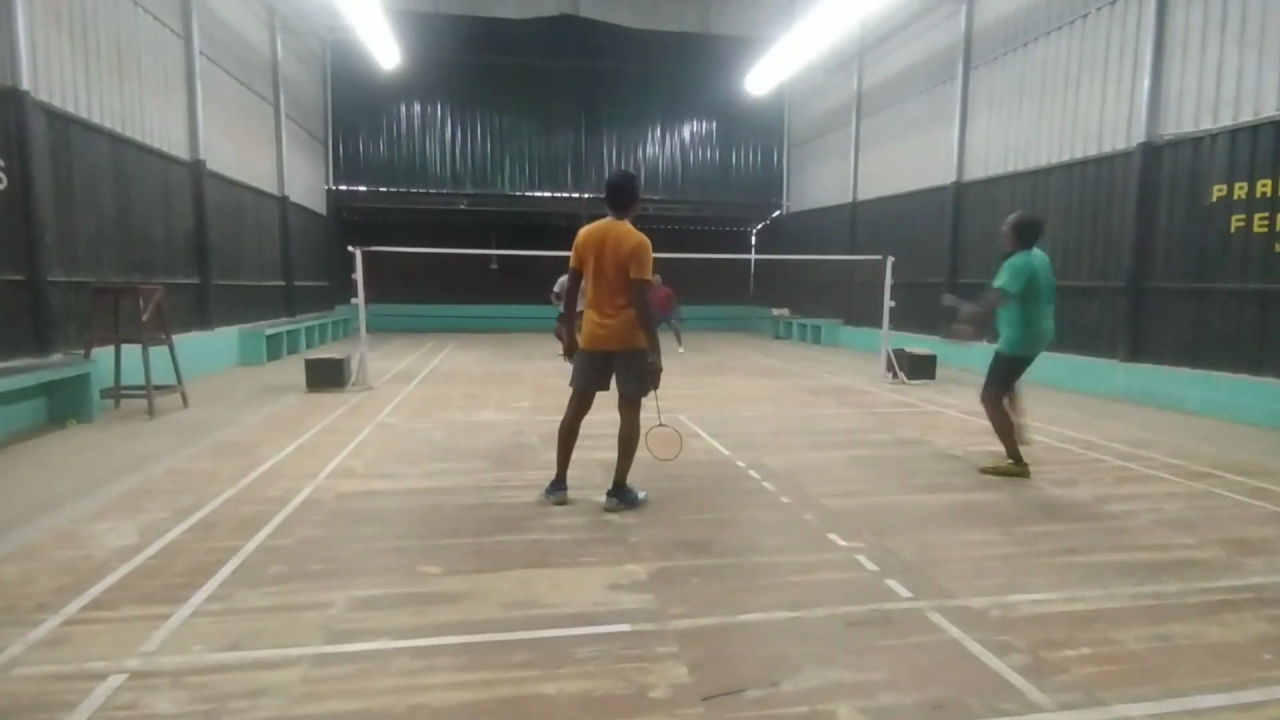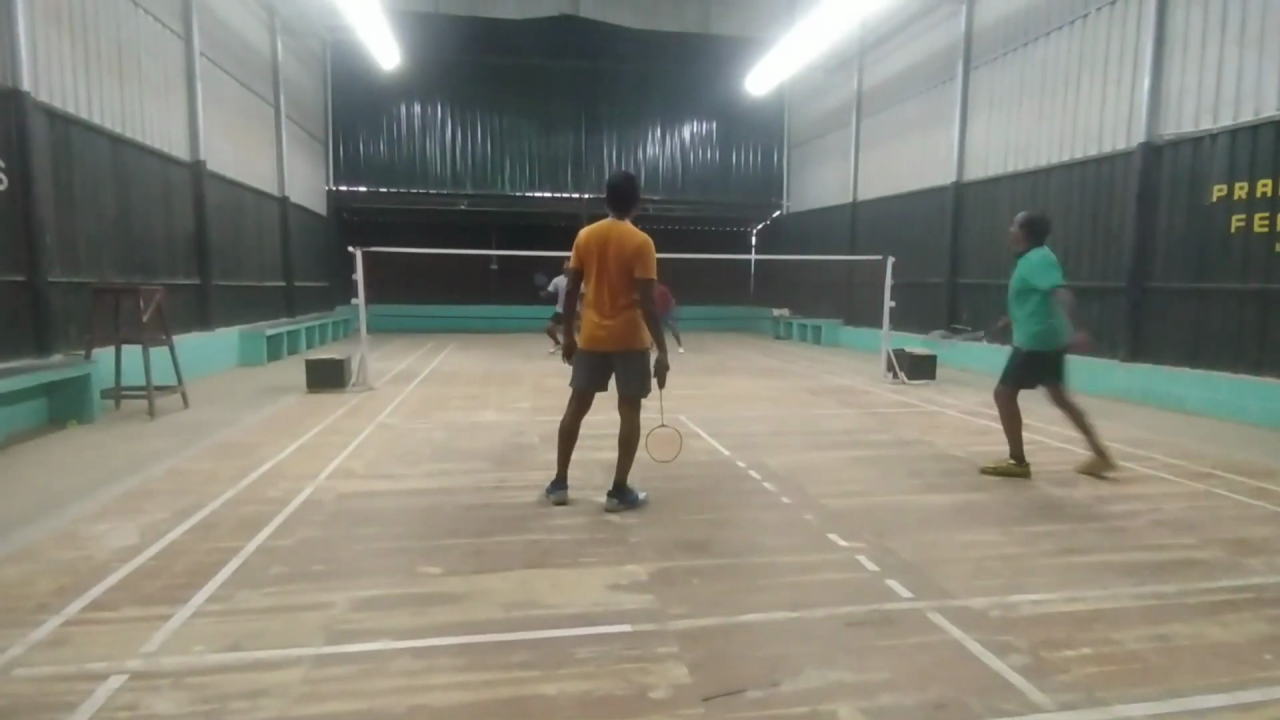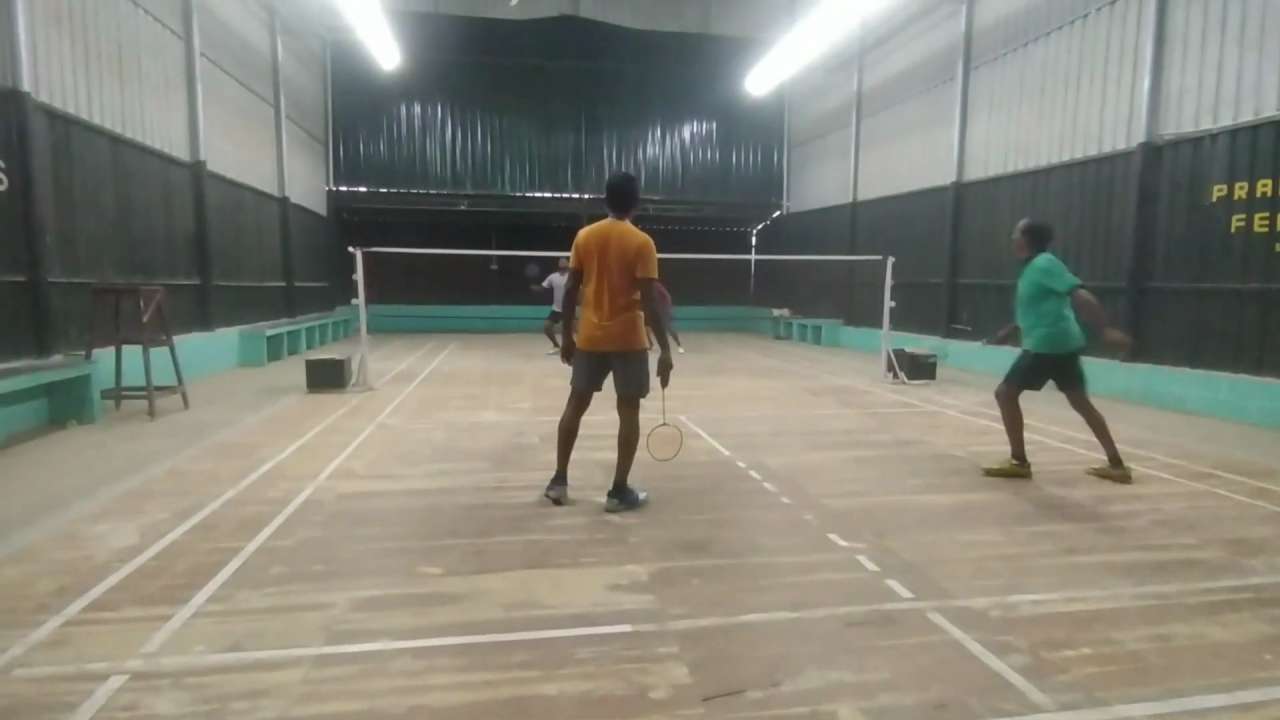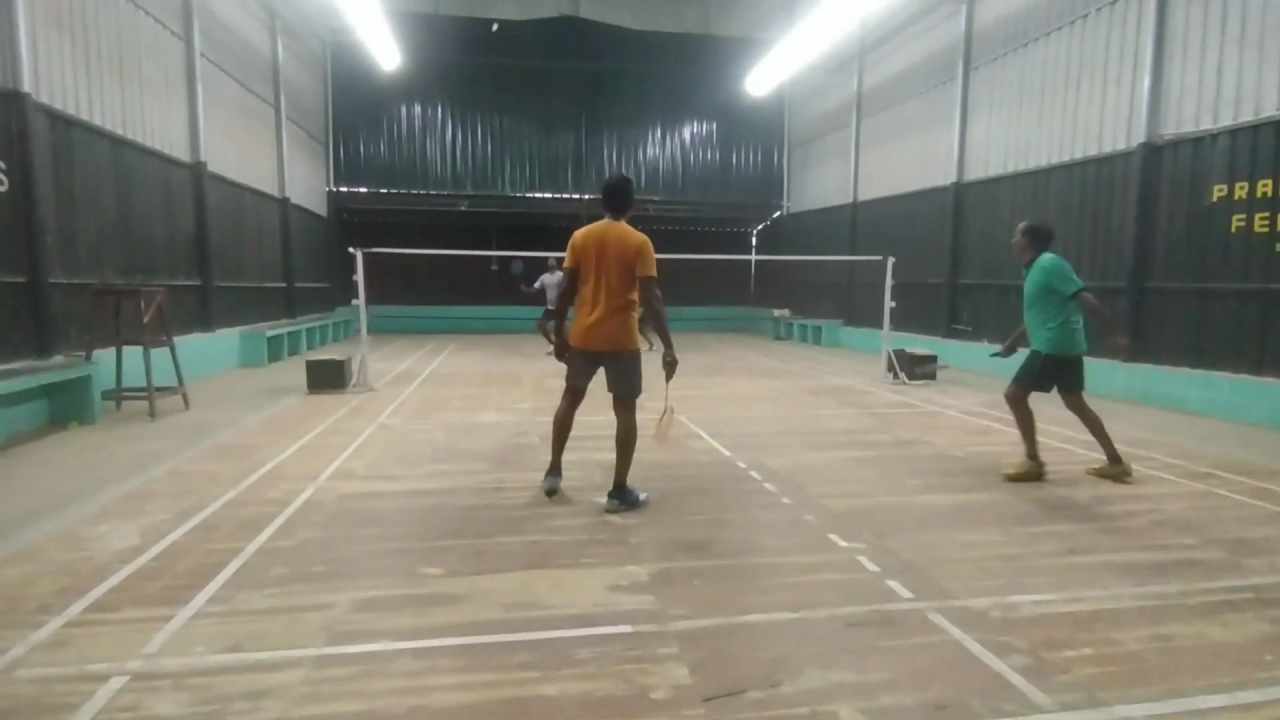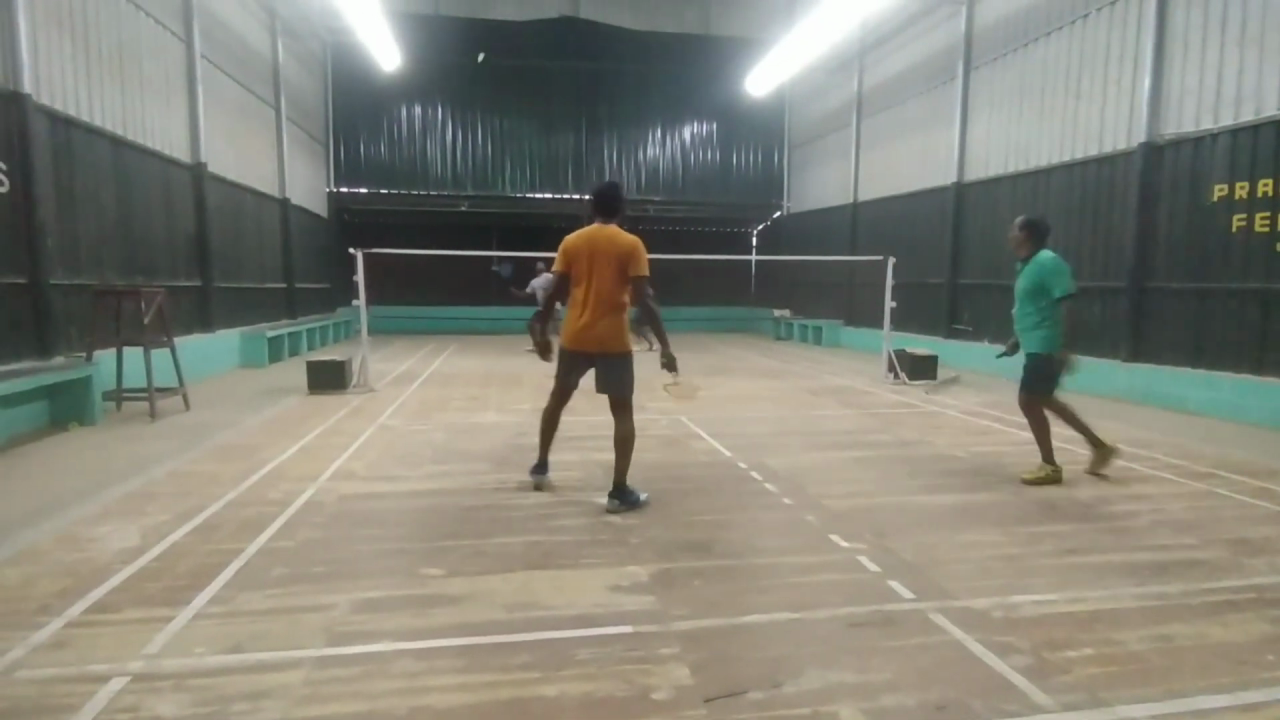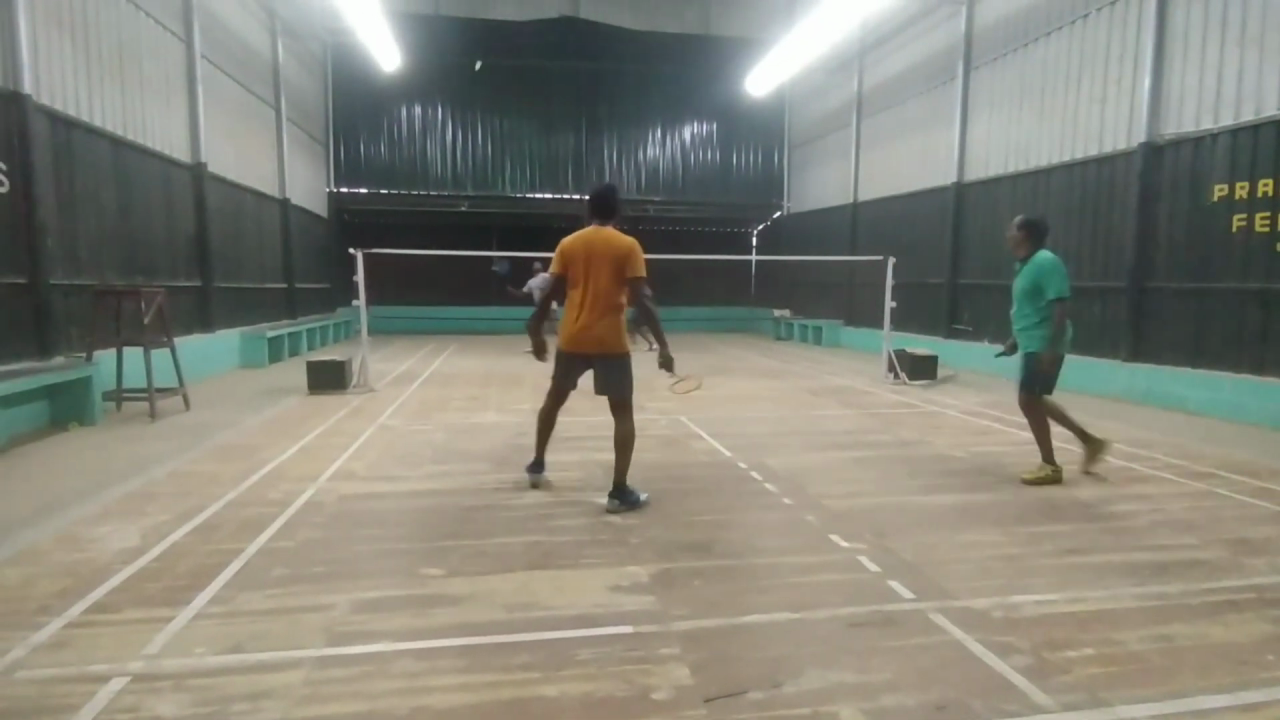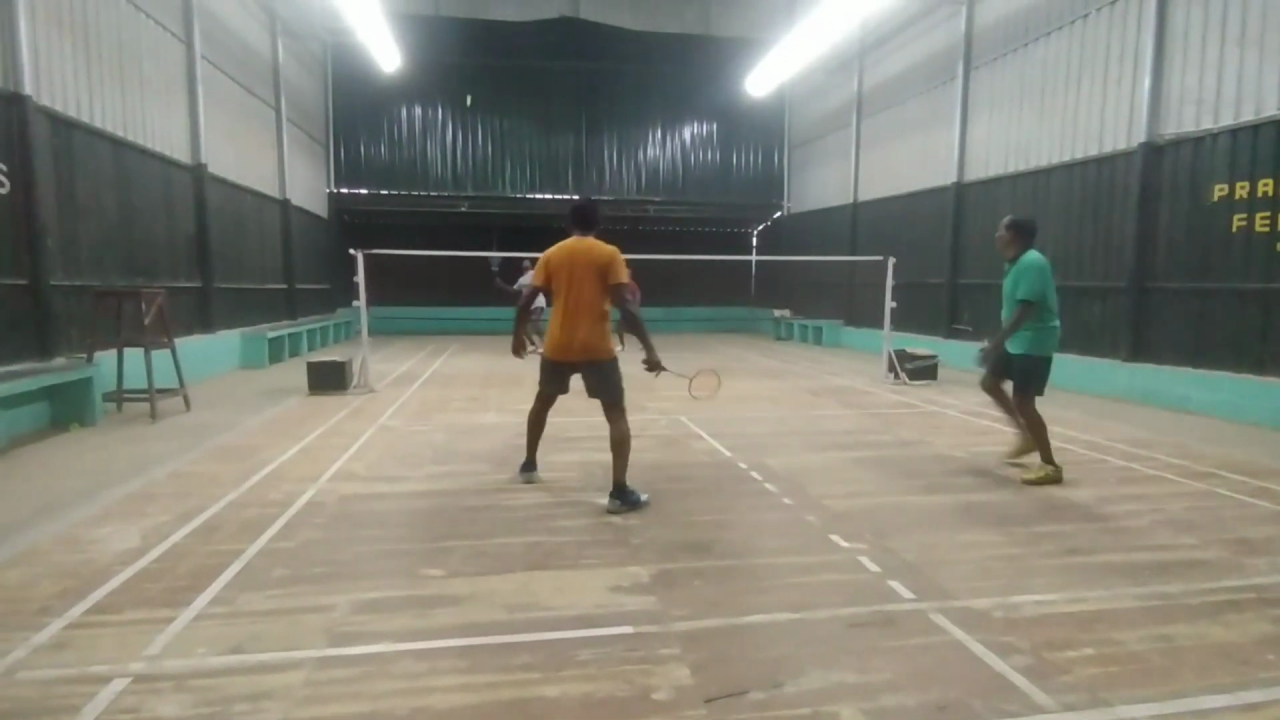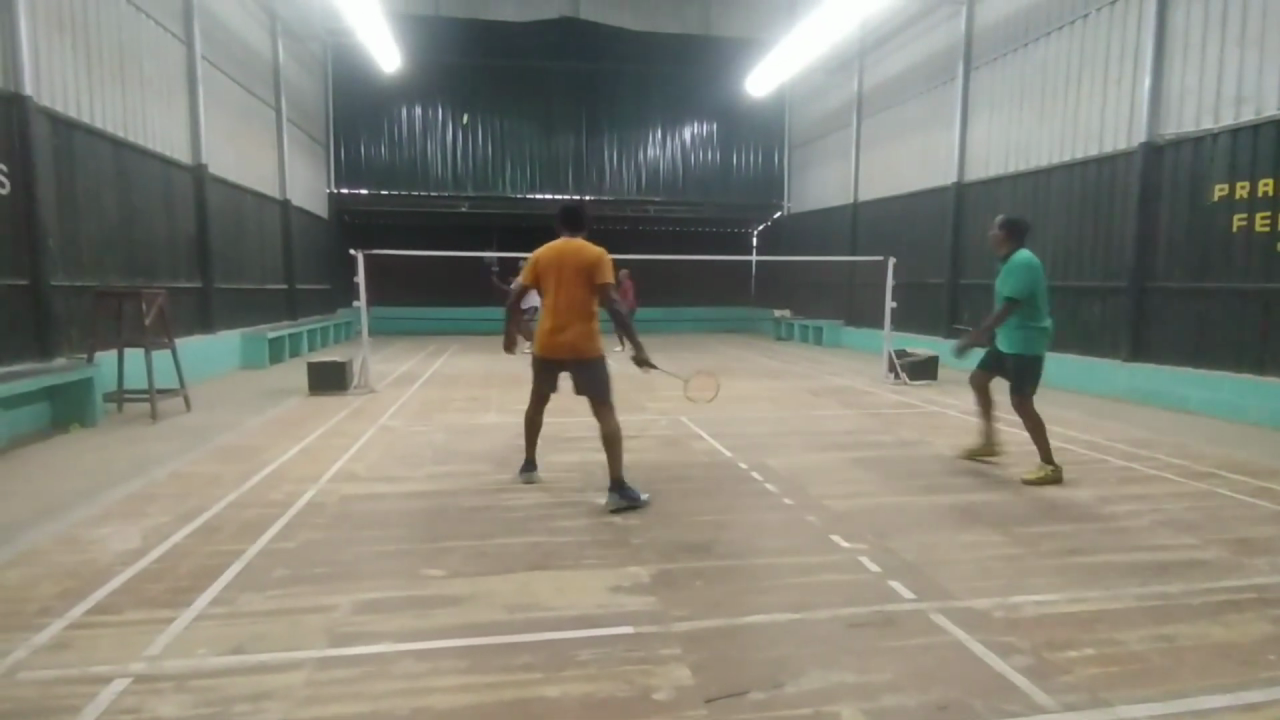
dt=0.1s
person 1, frame 1
left shoulder: (584, 235)
right shoulder: (638, 242)
left elbow: (571, 289)
right elbow: (641, 303)
left wrist: (568, 333)
right wrist: (655, 352)
left hip: (592, 337)
right hip: (630, 340)
left knee: (576, 408)
right knee: (629, 412)
left ankle: (559, 484)
right ankle: (618, 491)
person 1, frame 2
left shoulder: (585, 236)
right shoulder: (641, 242)
left elbow: (571, 290)
right elbow: (646, 301)
left wrist: (567, 334)
right wrist: (661, 350)
left hip: (591, 337)
right hip: (629, 340)
left knee: (576, 408)
right knee: (630, 412)
left ankle: (559, 484)
right ankle: (619, 491)
person 1, frame 3
left shoulder: (585, 236)
right shoulder: (642, 242)
left elbow: (571, 291)
right elbow: (649, 301)
left wrist: (566, 335)
right wrist: (664, 350)
left hip: (589, 337)
right hip: (629, 340)
left knee: (575, 407)
right knee: (629, 412)
left ankle: (558, 482)
right ankle: (619, 491)
person 1, frame 4
left shoulder: (580, 237)
right shoulder: (639, 242)
left elbow: (566, 290)
right elbow: (649, 298)
left wrist: (559, 333)
right wrist: (668, 347)
left hip: (582, 336)
right hip: (621, 339)
left knee: (569, 401)
right knee: (625, 412)
left ankle: (554, 472)
right ankle: (619, 492)
person 1, frame 5
left shoulder: (571, 241)
right shoulder: (631, 245)
left elbow: (553, 292)
right elbow: (644, 298)
left wrist: (541, 333)
right wrist: (664, 345)
left hip: (574, 338)
right hip: (613, 340)
left knee: (557, 400)
right knee: (622, 412)
left ankle: (541, 466)
right ankle: (619, 491)
person 1, frame 6
left shoulder: (568, 244)
right shoulder: (628, 246)
left elbow: (549, 293)
right elbow: (641, 299)
left wrist: (536, 333)
right wrist: (662, 345)
left hip: (572, 339)
right hip: (611, 341)
left knee: (553, 400)
right knee: (623, 413)
left ankle: (537, 465)
right ankle: (620, 491)
person 1, frame 7
left shoulder: (551, 255)
right shoulder: (610, 254)
left elbow: (527, 300)
right elbow: (625, 305)
left wrist: (518, 335)
right wrist: (649, 348)
left hip: (557, 346)
right hip: (597, 348)
left knee: (542, 403)
right knee: (617, 415)
left ankle: (529, 464)
right ankle: (620, 491)
person 1, frame 8
left shoulder: (540, 255)
right shoulder: (597, 255)
left elbow: (515, 297)
right elbow: (612, 304)
left wrist: (510, 330)
right wrist: (637, 346)
left hip: (547, 344)
right hip: (584, 345)
left knee: (537, 401)
right knee: (605, 412)
left ankle: (529, 465)
right ankle: (618, 488)
person 2, frame 1
left shoulder: (1018, 263)
right shoulder: (1037, 257)
left elbow: (1000, 295)
left wrist: (974, 315)
left hip: (1019, 340)
right hip: (1032, 336)
left knee: (990, 398)
right knee: (1004, 386)
left ankle: (1016, 462)
right ankle: (1015, 432)
person 2, frame 2
left shoulder: (1035, 260)
right shoulder: (1035, 258)
left elbow: (1061, 293)
left wrist: (1072, 329)
right wrist: (1008, 320)
left hip: (1035, 340)
right hip: (1051, 339)
left knee: (1003, 395)
right knee: (1059, 397)
left ankle: (1017, 461)
right ankle: (1099, 456)
person 2, frame 3
left shoulder: (1045, 265)
right shoulder: (1032, 268)
left elbow: (1080, 295)
left wrist: (1106, 329)
right wrist: (1008, 332)
left hip: (1046, 345)
right hip: (1063, 344)
left knee: (1005, 394)
right knee: (1080, 402)
left ankle: (1019, 461)
right ankle: (1117, 465)
person 2, frame 4
left shoulder: (1050, 265)
right shoulder: (1035, 269)
left elbow: (1085, 298)
left wrist: (1113, 333)
right wrist: (1015, 340)
left hip: (1053, 346)
right hip: (1066, 345)
left knee: (1015, 395)
right knee: (1075, 403)
left ankle: (1033, 462)
right ankle: (1116, 463)
person 2, frame 5
left shoulder: (1048, 262)
right shoulder: (1027, 265)
left elbow: (1064, 304)
left wrist: (1064, 348)
right wrist: (1017, 339)
left hip: (1046, 346)
right hip: (1035, 344)
left knee: (1028, 400)
right knee: (1044, 400)
left ankle: (1050, 465)
right ankle: (1099, 447)
person 2, frame 6
left shoulder: (1046, 263)
right shoulder: (1025, 265)
left elbow: (1059, 308)
left wrist: (1049, 349)
right wrist: (1016, 339)
left hip: (1043, 345)
right hip: (1032, 343)
left knee: (1028, 401)
right knee: (1034, 400)
left ankle: (1050, 466)
right ankle: (1089, 440)
person 2, frame 7
left shoulder: (1031, 264)
right shoulder: (1017, 264)
left elbow: (1025, 310)
left wrist: (995, 343)
right wrist: (999, 341)
left hip: (1034, 345)
right hip: (1017, 343)
left knee: (1023, 402)
right knee: (990, 383)
left ankle: (1050, 465)
right ankle: (1029, 435)
person 2, frame 8
left shoulder: (1023, 263)
right shoulder: (1011, 261)
left elbow: (1008, 307)
left wrist: (972, 337)
right wrist: (985, 335)
left hip: (1026, 343)
right hip: (1008, 340)
left knee: (1021, 402)
right knee: (978, 380)
left ankle: (1050, 466)
right ankle: (988, 441)
